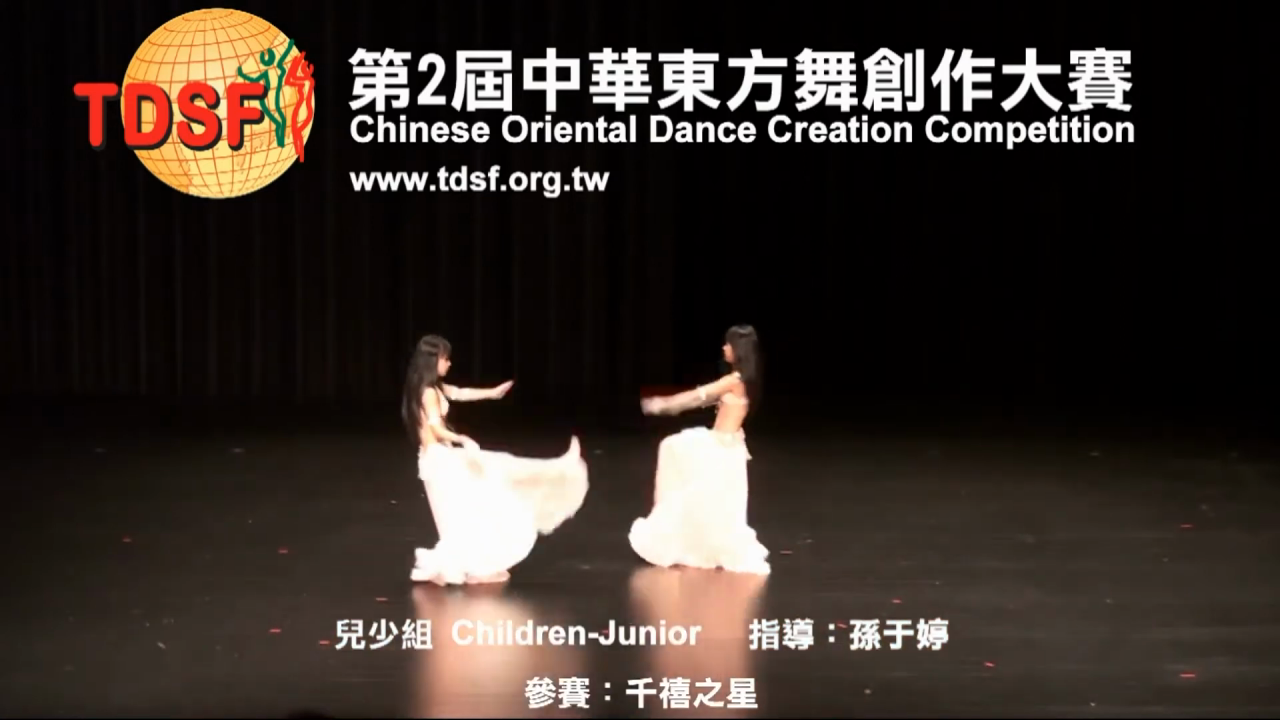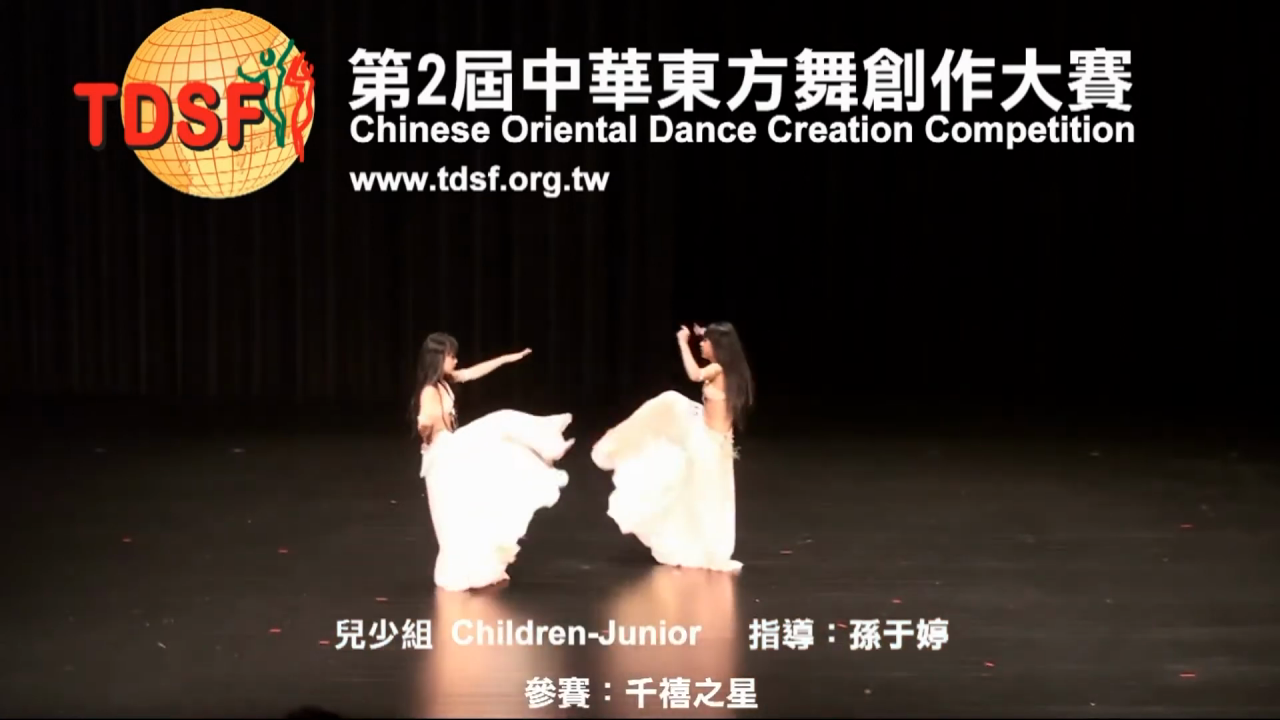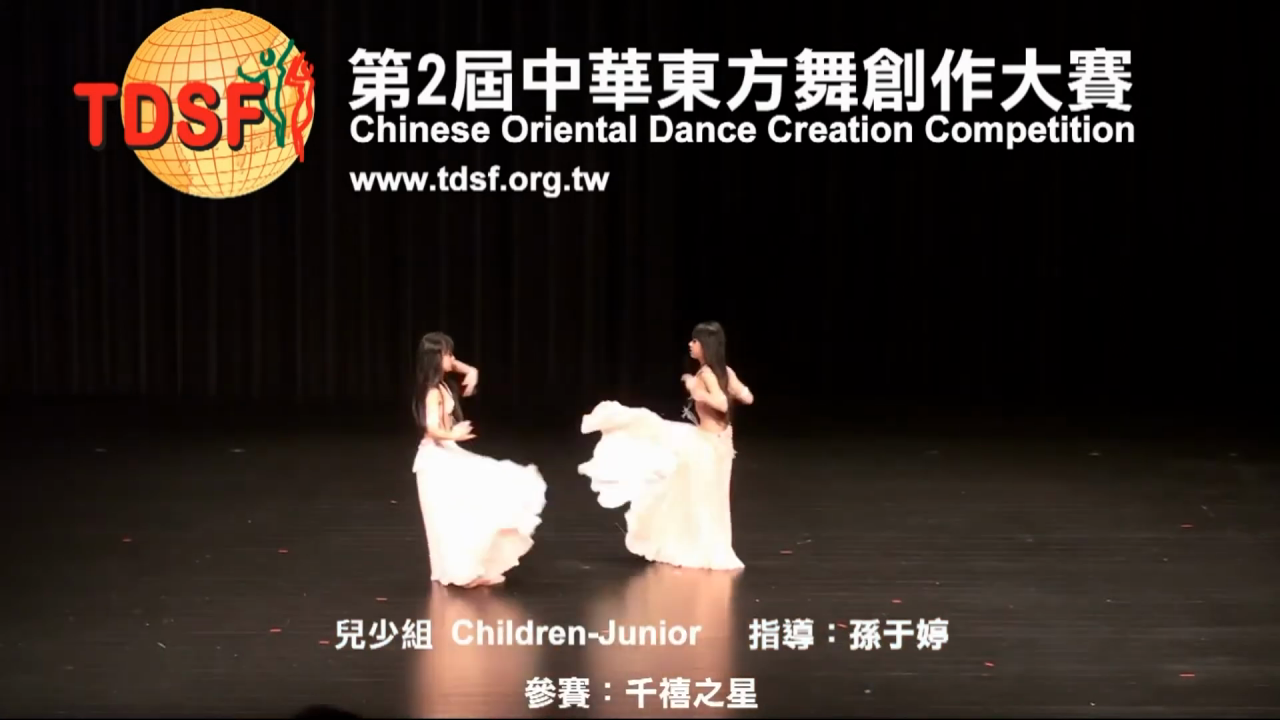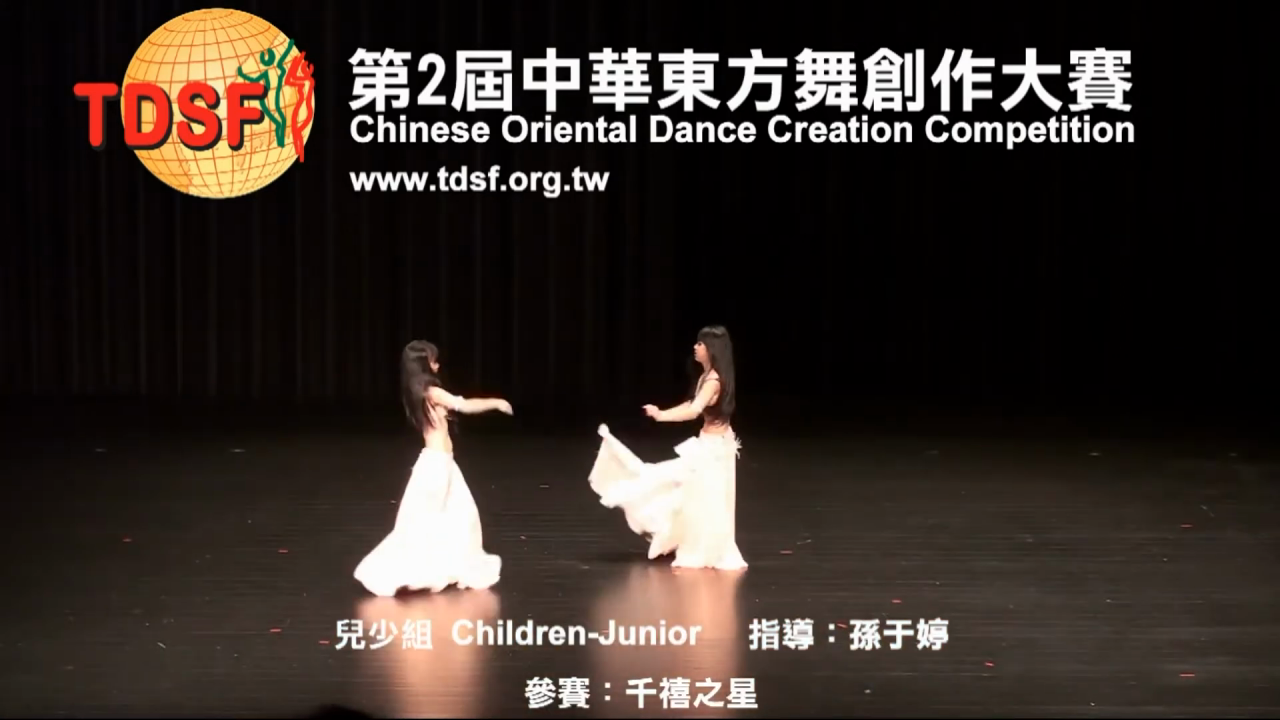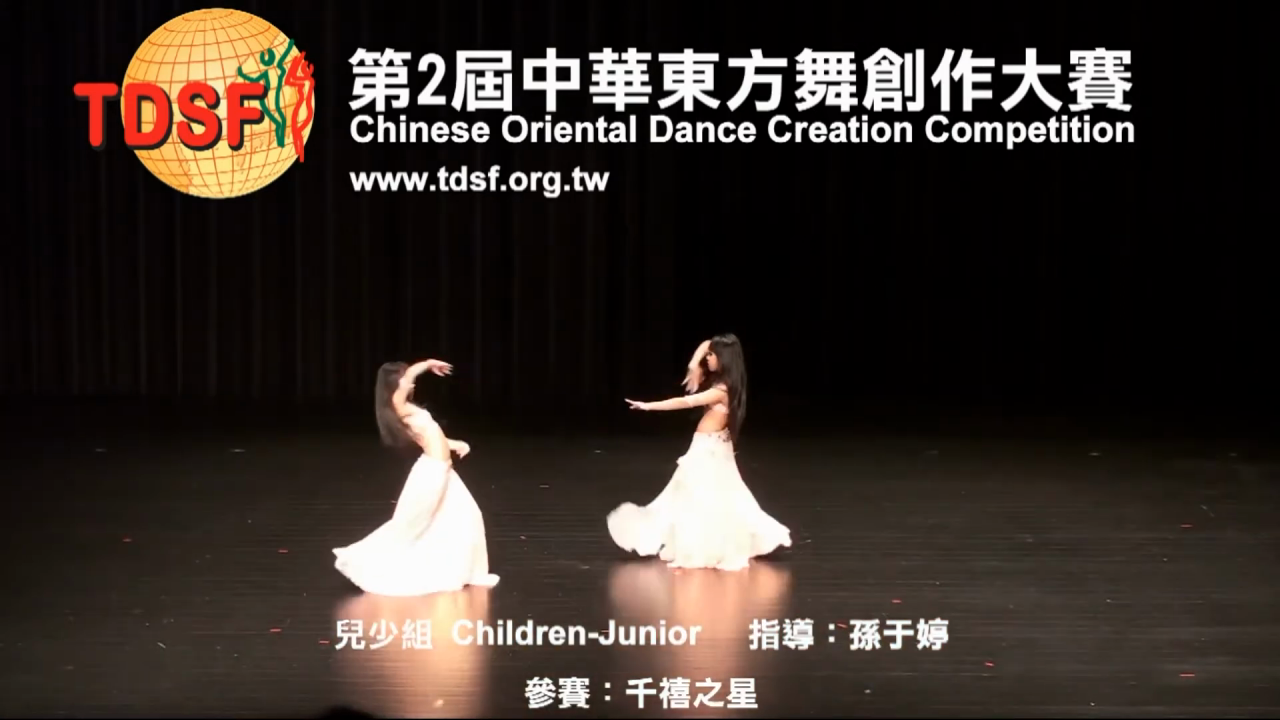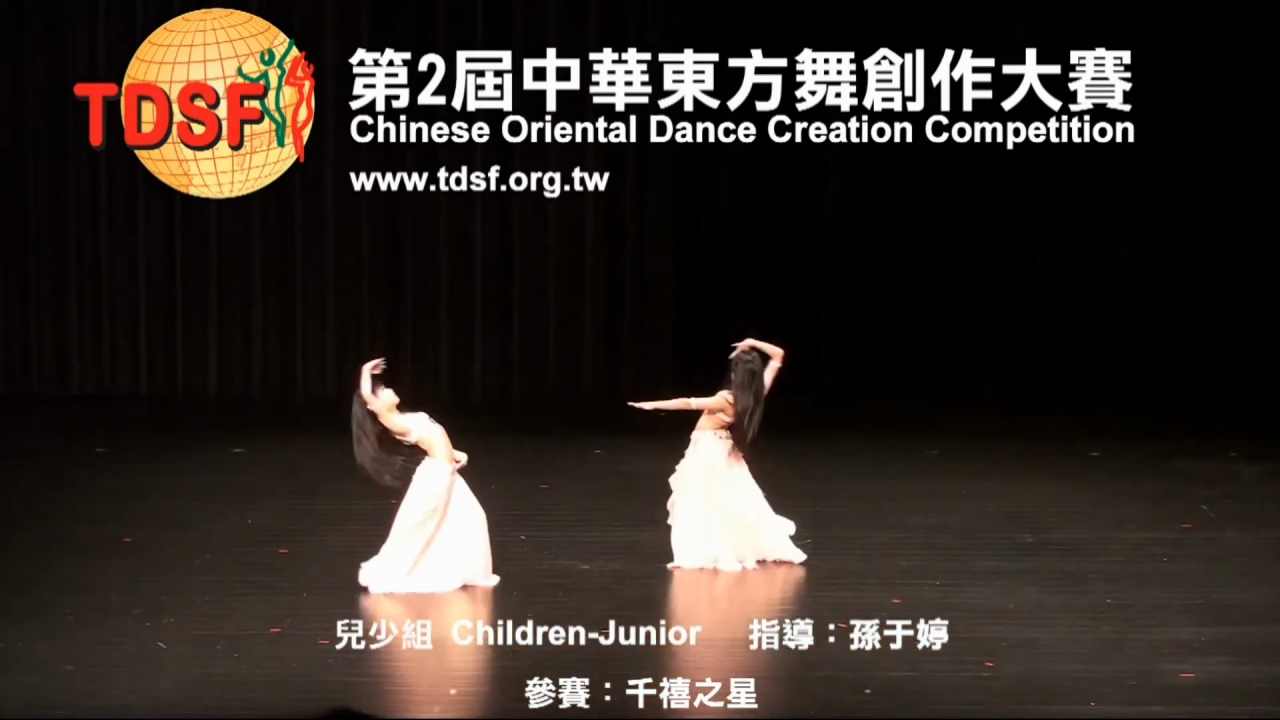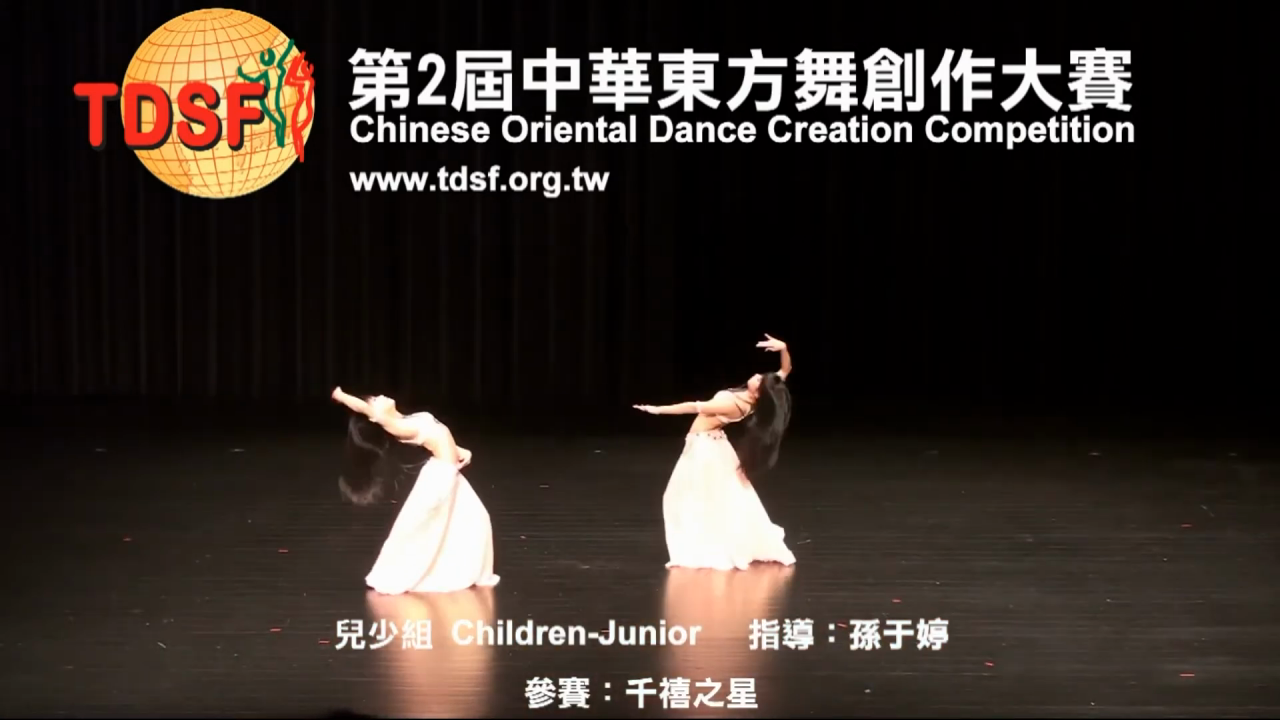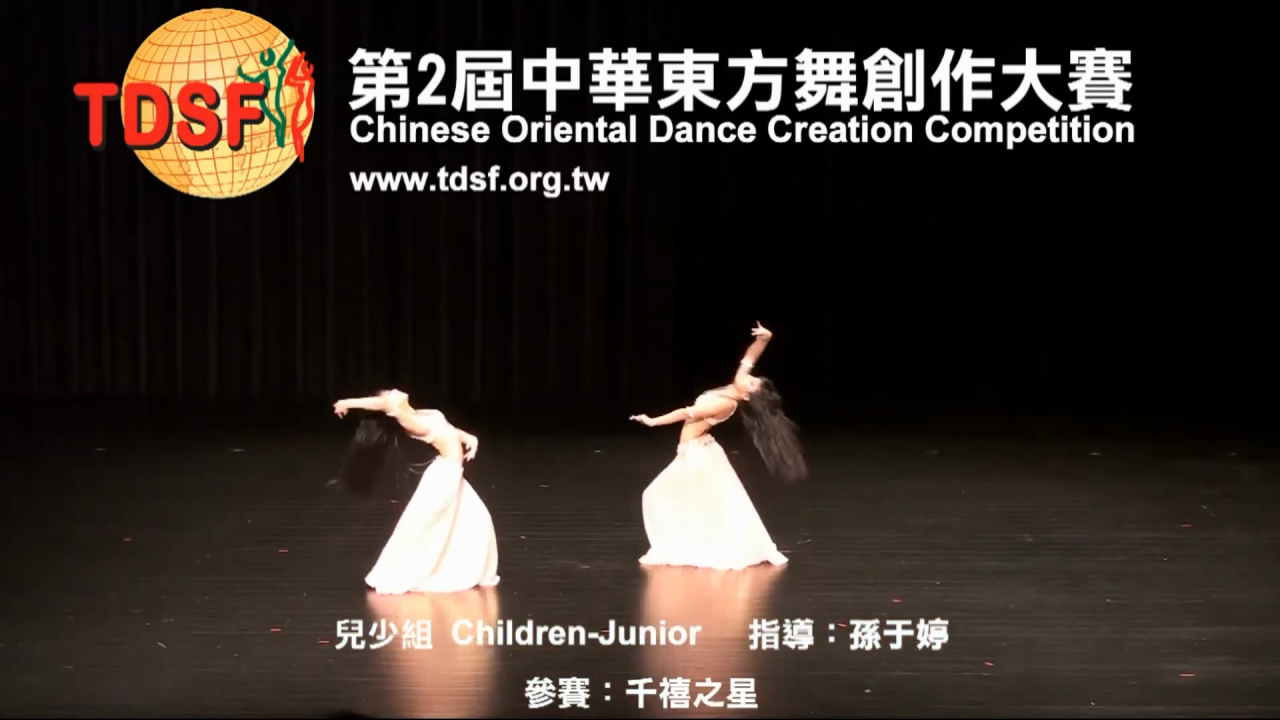
dt=0.2s
person 1, frame 1
left shoulder: (736, 379)
right shoulder: (737, 377)
left elbow: (702, 395)
right elbow: (705, 395)
left wrist: (664, 404)
right wrist: (667, 403)
left hip: (725, 444)
right hip: (713, 441)
left knee: (717, 502)
left ankle: (741, 557)
person 1, frame 2
left shoulder: (718, 369)
right shoulder: (730, 368)
left elbow: (695, 374)
left wrist: (683, 343)
right wrist: (707, 335)
left hip: (710, 441)
right hip: (700, 434)
left knee: (705, 498)
left ankle: (712, 555)
person 1, frame 3
left shoulder: (707, 374)
right shoulder: (723, 371)
left elbow: (722, 404)
right elbow: (748, 398)
left wrist: (697, 391)
left hip: (708, 442)
right hip: (709, 438)
left knee: (702, 499)
left ankle: (710, 556)
person 1, frame 4
left shoulder: (713, 380)
right shoulder: (709, 375)
left elbow: (693, 412)
left wrist: (662, 415)
right wrist: (664, 412)
left hip: (713, 445)
right hip: (710, 442)
left knee: (707, 500)
left ankle: (710, 554)
person 1, frame 5
left shoulder: (722, 390)
right shoulder: (723, 377)
left elbow: (685, 402)
right elbow: (704, 346)
left wrist: (648, 406)
right wrist: (695, 368)
left hip: (708, 447)
right hip: (712, 445)
left knee: (695, 500)
person 1, frame 6
left shoulder: (728, 400)
right shoulder: (757, 389)
left elbow: (690, 403)
right elbow: (779, 356)
left wrist: (654, 404)
right wrist: (752, 345)
left hip: (706, 446)
right hip: (723, 446)
left knee: (700, 502)
right knee: (738, 498)
left ankle: (700, 555)
person 1, frame 7
left shoulder: (734, 405)
right shoulder: (760, 400)
left elbow: (695, 407)
right elbow: (786, 368)
left wrist: (658, 409)
right wrist: (781, 347)
left hip: (703, 448)
right hip: (715, 446)
left knee: (703, 503)
right knee: (729, 500)
person 1, frame 8
left shoulder: (726, 404)
right shoulder: (735, 387)
left elbow: (688, 413)
right elbow: (750, 357)
left wrist: (654, 421)
right wrist: (764, 338)
left hip: (695, 455)
right hip: (697, 453)
person 2, frame 1
left shoulder: (434, 387)
right shoulder: (428, 392)
left elbow: (458, 393)
right elbow: (435, 428)
left wrist: (492, 393)
right wrist: (462, 440)
left hip: (443, 455)
right hip: (438, 457)
person 2, frame 2
left shoulder: (444, 380)
right shoulder: (430, 390)
left elbow: (471, 373)
right elbow: (423, 423)
left wrist: (506, 358)
right wrist: (429, 420)
left hip: (452, 449)
right hip: (441, 454)
right knee: (455, 512)
person 2, frame 3
left shoulder: (439, 381)
right shoulder: (432, 391)
left elbow: (456, 364)
right elbow: (434, 430)
left wrist: (471, 371)
right wrist: (453, 434)
left hip: (446, 453)
right hip: (436, 456)
right knee: (448, 515)
right ankle: (458, 569)
person 2, frame 4
left shoulder: (424, 391)
right shoulder: (431, 392)
right elbow: (464, 405)
left wrist: (445, 406)
right wrist: (495, 402)
left hip: (440, 462)
right hip: (437, 462)
left knee: (462, 515)
right knee: (421, 521)
person 2, frame 5
left shoulder: (407, 410)
right shoulder: (397, 405)
right elbow: (407, 376)
left wrist: (454, 444)
right wrist: (429, 363)
left hip: (441, 470)
right hip: (431, 471)
left knee: (466, 519)
right knee: (409, 525)
left ankle: (461, 573)
right ankle: (372, 571)
person 2, frame 6
left shoulder: (401, 420)
right shoulder: (388, 420)
right elbow: (366, 395)
left wrist: (455, 454)
right wrist: (366, 371)
left hip: (445, 471)
right hip: (436, 473)
left knee: (470, 518)
right knee: (414, 526)
left ankle: (465, 571)
right ankle: (386, 577)
person 2, frame 7
left shoulder: (403, 422)
right shoulder: (394, 426)
left elbow: (438, 438)
right elbow: (363, 407)
left wrist: (458, 451)
right wrist: (342, 396)
left hip: (447, 475)
right hip: (438, 477)
left knee: (473, 520)
right knee: (416, 527)
left ankle: (468, 574)
right ankle: (391, 579)
person 2, frame 8
left shoulder: (415, 417)
right shoulder: (407, 422)
left elbow: (445, 431)
right elbow: (385, 403)
left wrist: (467, 438)
right wrist: (349, 403)
left hip: (451, 472)
right hip: (446, 474)
left knee: (475, 521)
right knee: (421, 527)
left ankle: (469, 573)
right ankle: (394, 578)
